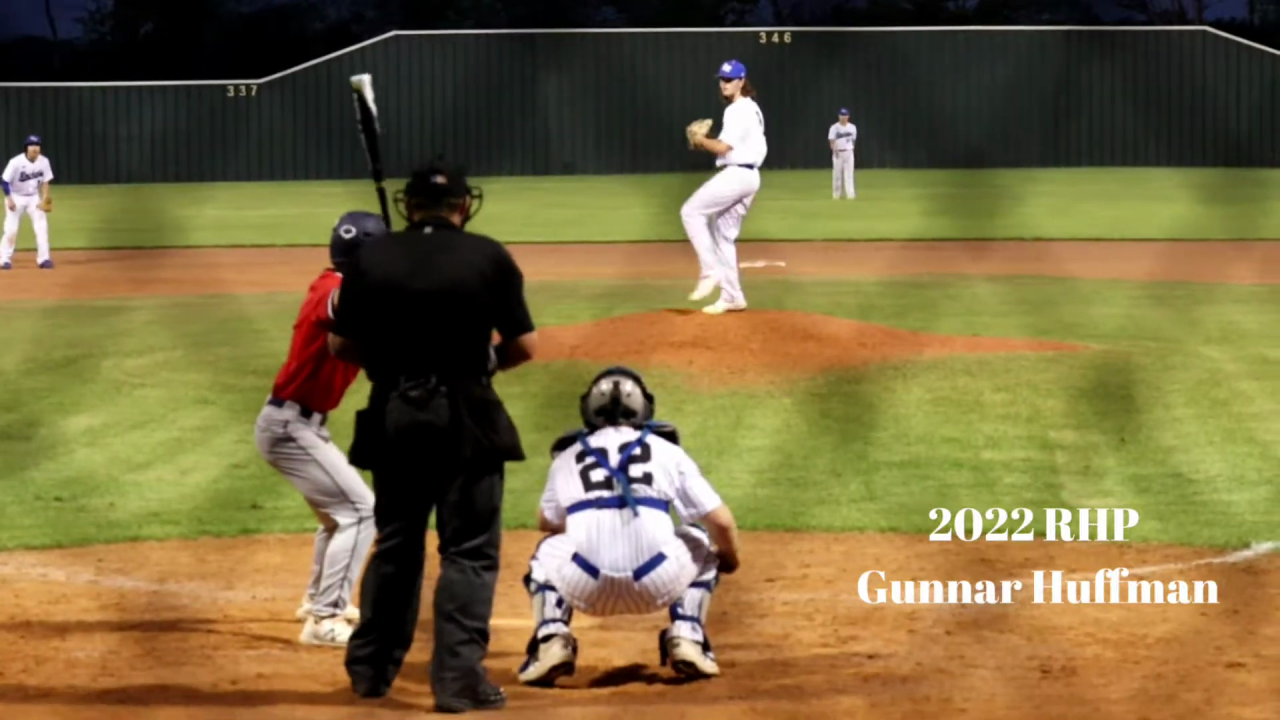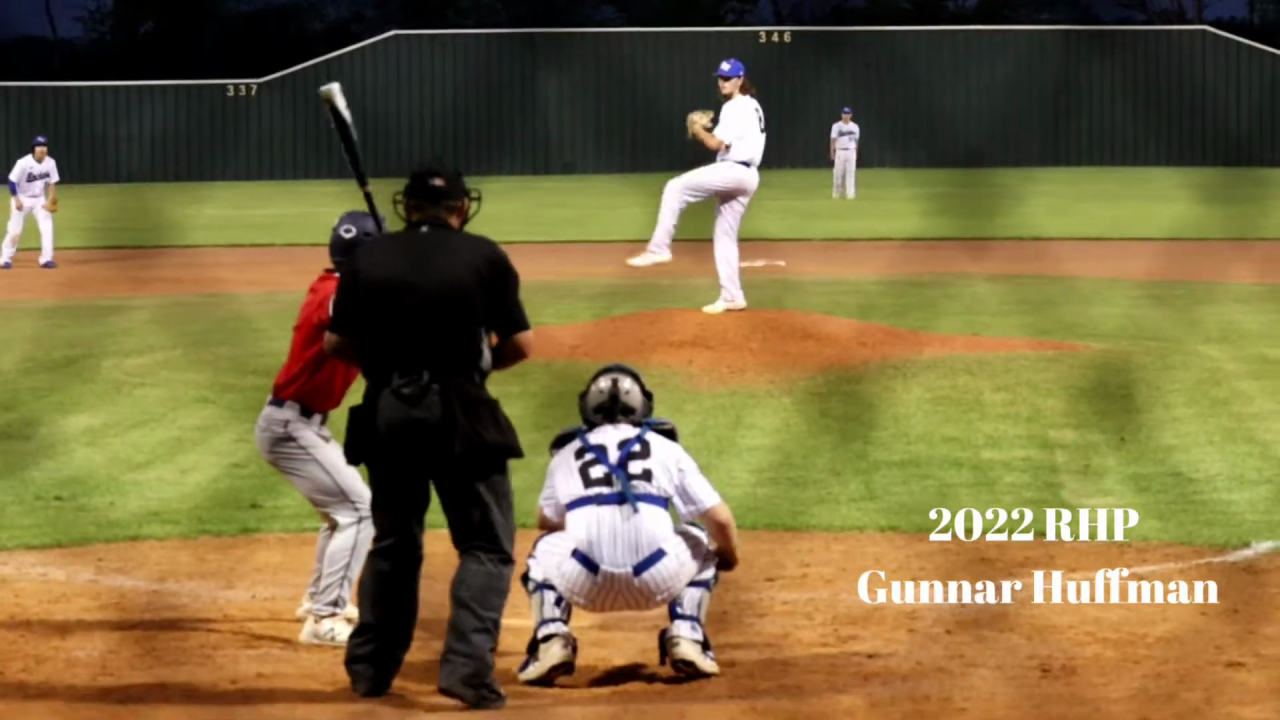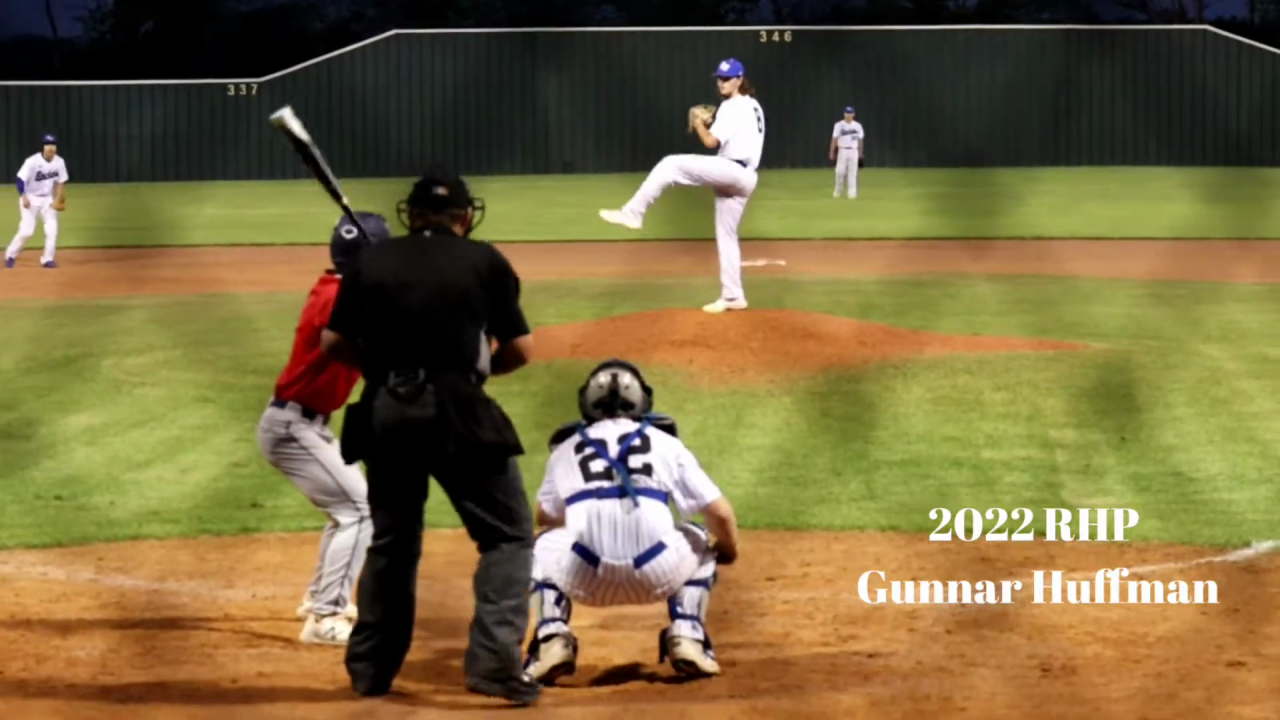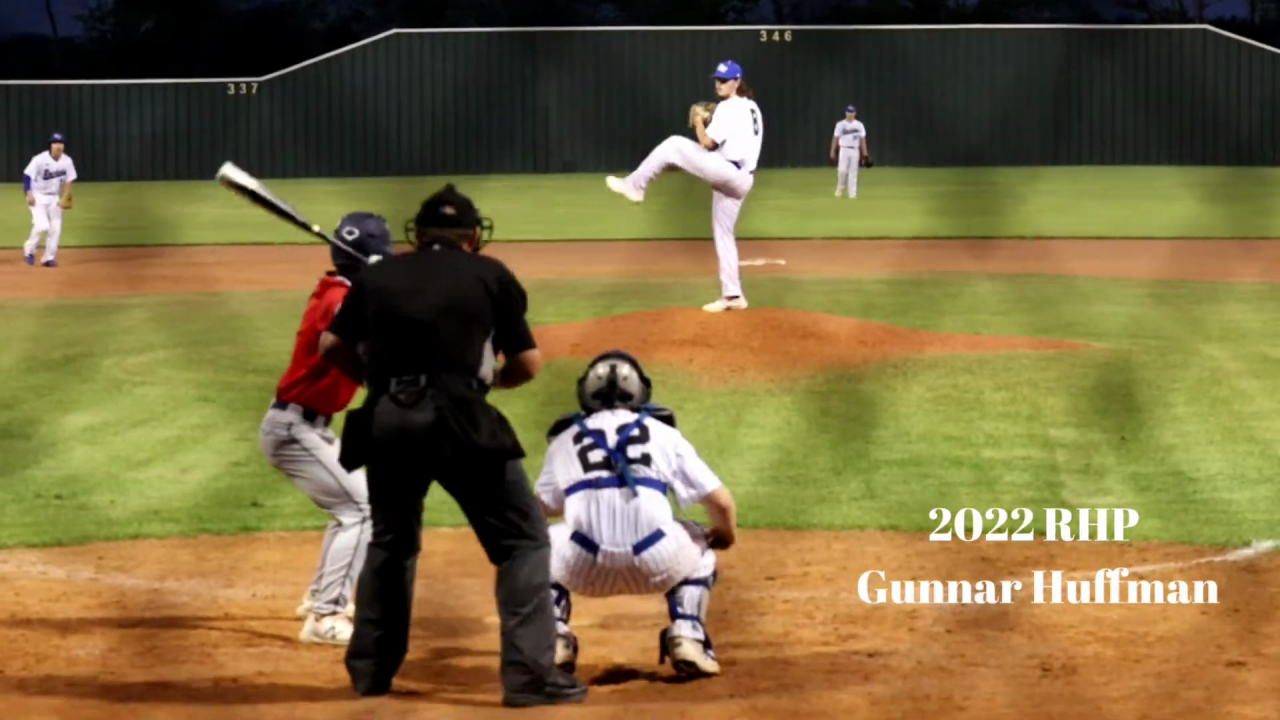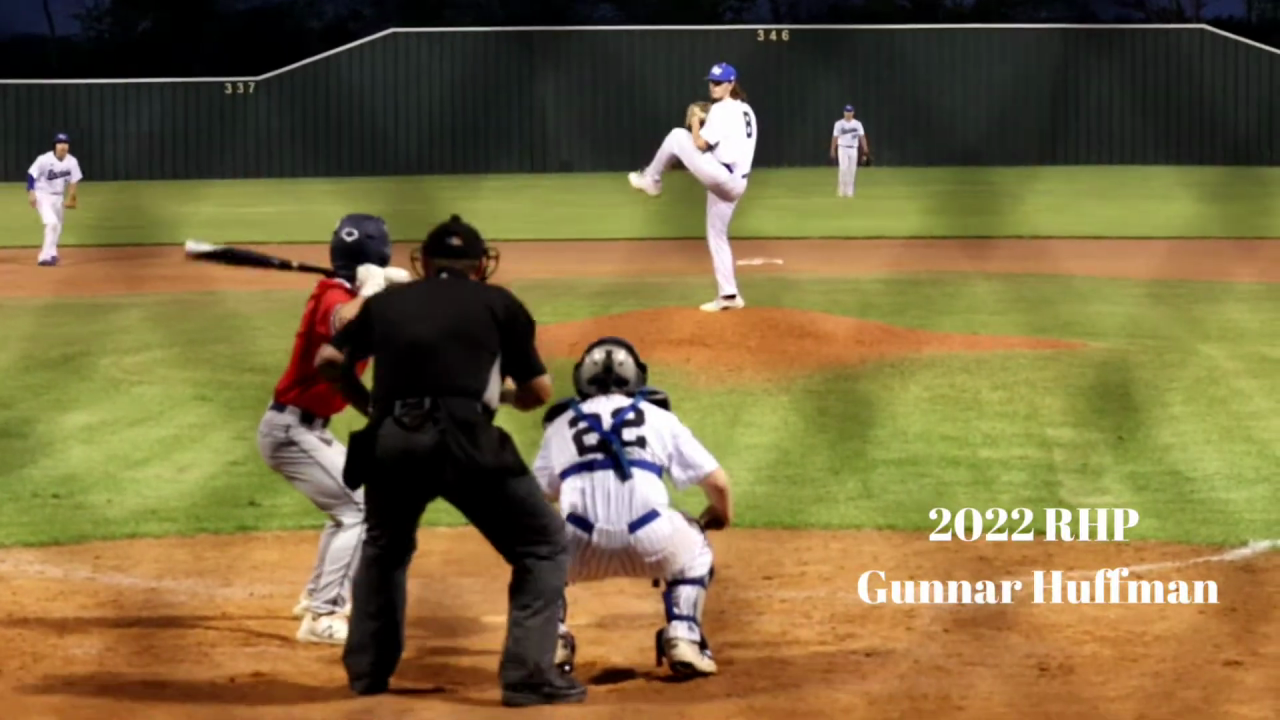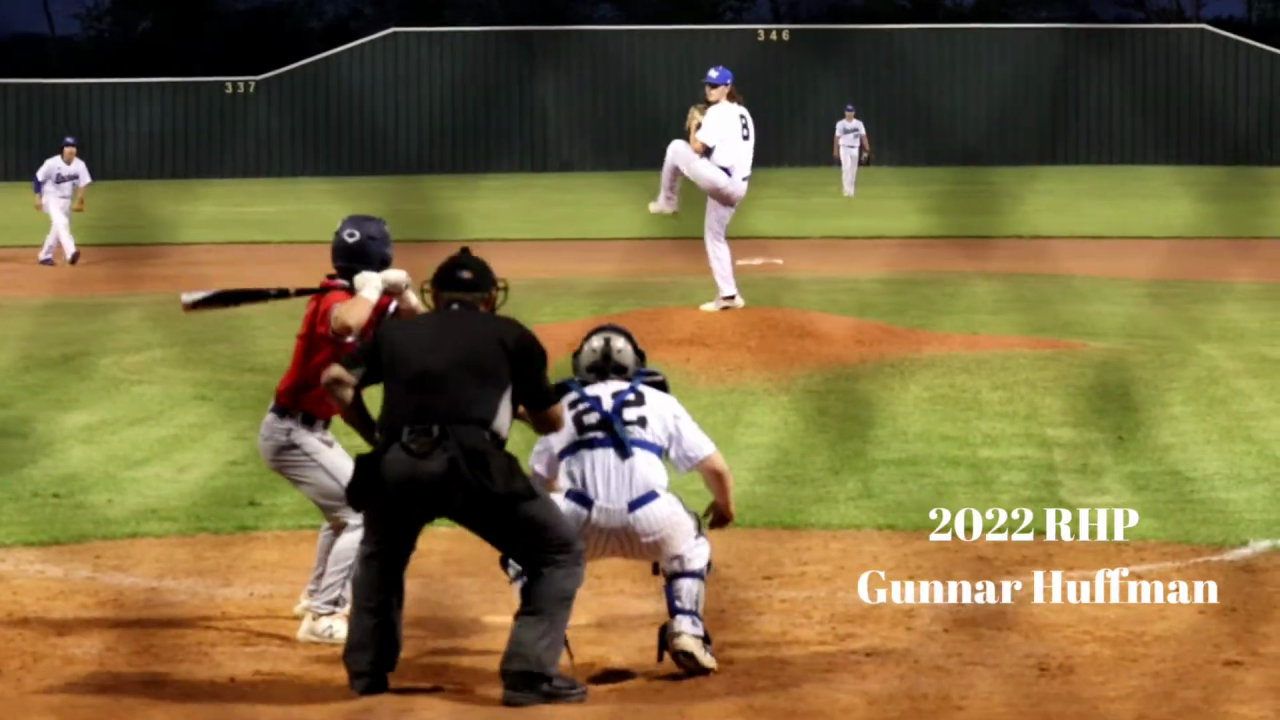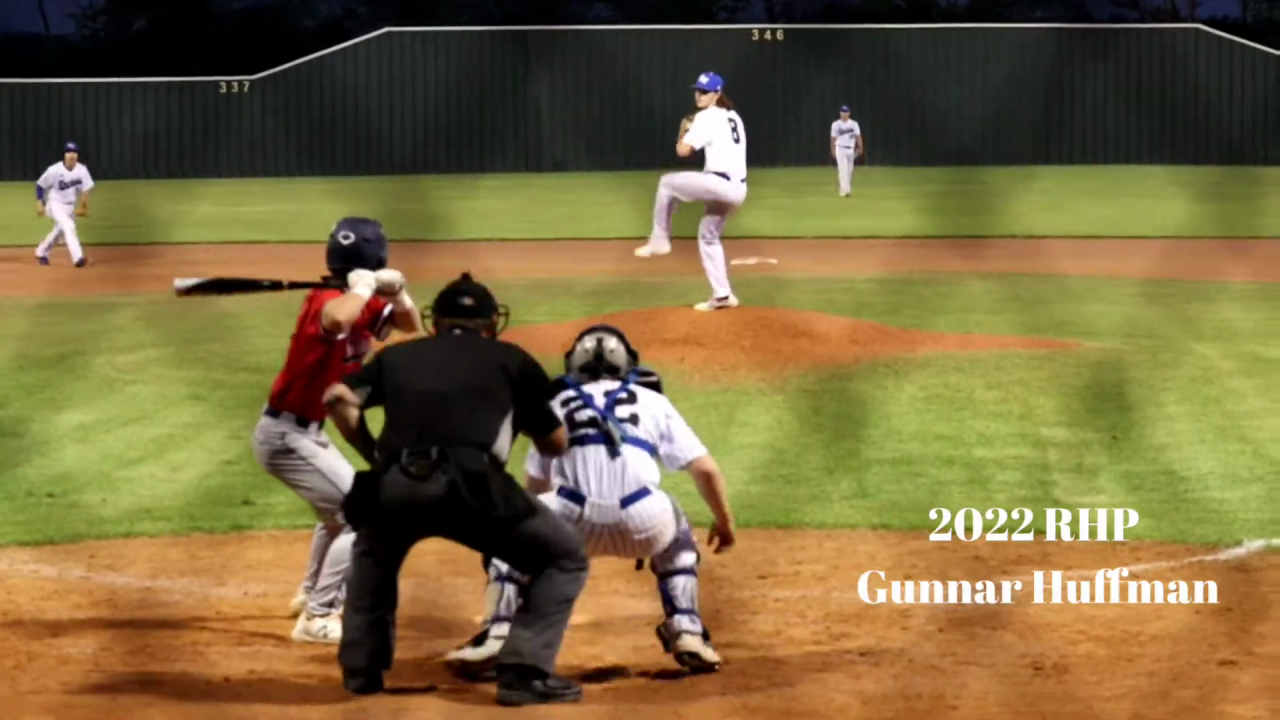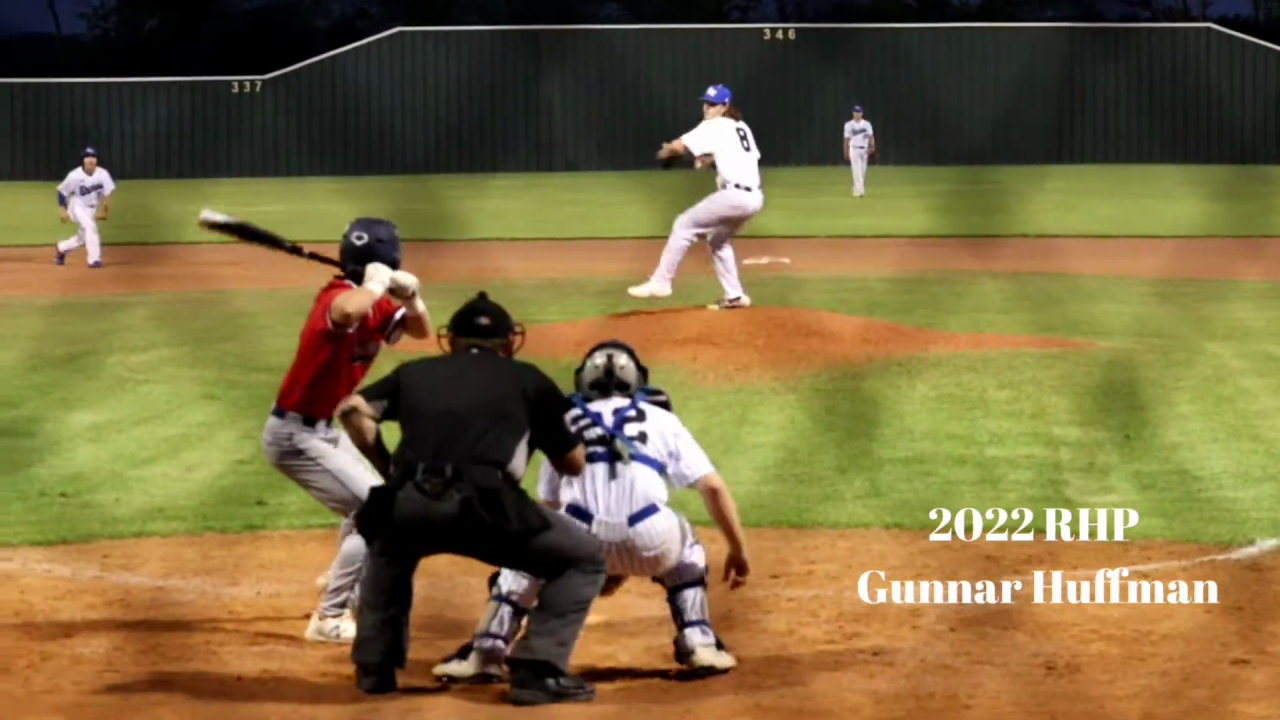
dt=0.1s
person 1, frame 1
left shoulder: (371, 257)
right shoulder: (488, 256)
left elbow: (340, 345)
right elbow: (524, 346)
left hip: (392, 417)
right hip: (464, 417)
left knee: (395, 545)
right knee: (469, 552)
left ankle: (370, 667)
right ankle: (457, 678)
person 1, frame 2
left shoulder: (368, 257)
right shoulder: (484, 255)
left elbow: (335, 342)
right elbow: (520, 345)
left hip: (387, 414)
right hip: (460, 415)
left knee: (392, 544)
right knee: (487, 546)
left ankle: (370, 669)
right ankle: (465, 667)
person 1, frame 3
left shoulder: (370, 260)
right shoulder: (484, 260)
left elbow: (334, 342)
right elbow: (520, 349)
left hip: (384, 414)
right hip: (456, 413)
left knee: (391, 541)
right knee: (507, 535)
left ankle: (370, 667)
right ankle: (495, 662)
person 1, frame 4
left shoulder: (379, 273)
right shoulder: (491, 275)
left elbow: (331, 346)
right elbow: (527, 364)
right wrist: (497, 373)
left hip: (386, 422)
right hip: (458, 421)
left knee: (390, 546)
right knee: (523, 542)
left ankle: (369, 669)
right ankle: (530, 674)
person 1, frame 5
left shoulder: (386, 300)
right shoulder: (498, 302)
left elbow: (329, 360)
right elbow: (539, 391)
left wrist: (371, 405)
right wrist: (506, 395)
left hip: (391, 442)
right hip: (462, 441)
left knee: (385, 549)
right knee: (542, 545)
left ankle: (367, 669)
right ankle: (529, 675)
person 1, frame 6
left shoulder: (396, 330)
right shoulder: (510, 333)
left elbow: (335, 380)
right elbow: (551, 421)
left wrist: (372, 433)
right wrist: (520, 404)
left hip: (396, 468)
right hip: (469, 466)
left knee: (381, 556)
right knee: (560, 553)
left ankle: (366, 669)
right ankle: (531, 675)
person 1, frame 7
left shoulder: (398, 354)
right shoulder: (511, 358)
left elbow: (337, 398)
right elbow: (555, 445)
left wrist: (373, 453)
right wrist: (519, 418)
left hip: (395, 488)
right hip: (469, 487)
left knee: (373, 554)
right knee: (564, 559)
left ankle: (361, 669)
right ankle: (525, 673)
person 1, frame 8
left shoulder: (414, 372)
right shoulder: (529, 379)
left elbow: (352, 409)
right elbow: (573, 463)
left wrist: (387, 467)
right wrist: (569, 430)
left hip: (410, 509)
right hip: (482, 507)
left knee: (388, 551)
right knee: (584, 559)
left ankle: (374, 666)
right ankle: (538, 673)
person 2, frame 1
left shoulder: (348, 293)
right shoulder: (331, 290)
left hip: (299, 421)
right hip: (289, 425)
left knee: (339, 510)
right knee: (360, 511)
left ankle: (320, 599)
right ankle: (324, 620)
person 2, frame 2
right shoulder: (333, 291)
left hip: (302, 423)
right hip: (289, 426)
left knee: (343, 507)
right knee: (360, 510)
left ankle: (322, 599)
right ankle: (323, 619)
person 2, frame 3
right shoulder: (335, 294)
left hip: (303, 423)
right hip: (292, 426)
left knee: (347, 507)
right knee: (361, 510)
left ankle: (321, 598)
right ankle: (324, 619)
person 2, frame 4
left shoulder: (351, 292)
right shoulder: (335, 297)
left hip: (308, 425)
right hip: (294, 428)
left knee: (348, 505)
right knee: (364, 510)
left ankle: (323, 597)
right ankle: (324, 618)
person 2, frame 5
left shoulder: (352, 293)
right shoulder: (335, 299)
right elbow: (353, 325)
left wrist: (398, 284)
right wrist: (373, 285)
left hip: (305, 426)
right hip: (291, 429)
left knee: (348, 506)
right knee: (363, 511)
left ankle: (318, 597)
right ankle: (322, 618)
person 2, frame 6
left shoulder: (360, 297)
right shoulder: (334, 300)
left elbow: (415, 318)
right elbow: (348, 325)
left wrist: (401, 289)
right wrist: (370, 291)
left hip: (309, 428)
right hip: (291, 433)
left knee: (346, 506)
left ankle: (316, 597)
right ankle: (321, 618)
person 2, frame 7
left shoulder: (357, 299)
right shoulder: (327, 300)
left elbow: (410, 325)
right elbow: (339, 321)
left wrist: (396, 291)
right wrist: (362, 288)
left hip: (303, 430)
right hip: (287, 436)
left knee: (342, 507)
left ankle: (312, 593)
right ankle: (317, 618)
person 2, frame 8
left shoulder: (375, 303)
right shoulder: (338, 297)
left elbow: (421, 331)
right elbow: (350, 312)
left wrist: (411, 296)
right wrist: (378, 285)
left hip: (318, 426)
right hip: (295, 435)
left knee: (366, 501)
left ankle: (340, 578)
right ankle: (330, 619)
person 3, frame 1
left shoulder: (568, 457)
right shoulder: (666, 451)
left elbow: (547, 523)
right elbow: (721, 522)
right wrist: (729, 558)
left hip: (586, 587)
right hip: (657, 583)
left knee: (547, 553)
right knee: (699, 547)
left ankle: (551, 643)
right ankle: (686, 639)
person 3, frame 2
left shoulder: (567, 454)
right shoulder: (665, 447)
left elbow: (545, 521)
right elbow: (720, 519)
right wrist: (728, 555)
left hip: (586, 582)
right hip: (656, 579)
left knee: (546, 552)
right knee: (699, 548)
left ankle: (552, 642)
right ankle: (686, 639)
person 3, frame 3
left shoulder: (566, 448)
right shoulder: (665, 443)
left elbow: (544, 515)
right elbow: (720, 513)
right wrist: (727, 548)
left hip: (586, 577)
right hip: (657, 573)
left knee: (544, 550)
right knee: (699, 547)
left ankle: (552, 642)
right ankle: (687, 639)
person 3, frame 4
left shoulder: (565, 438)
right shoulder: (661, 432)
left elbow: (542, 508)
right elbow: (720, 503)
right wrist: (725, 534)
left hip: (586, 564)
right hip: (657, 560)
right knee: (697, 550)
left ankle: (554, 643)
right ankle: (686, 638)
person 3, frame 5
left shoulder: (561, 424)
right shoulder: (658, 417)
left elbow: (540, 492)
right elbow: (718, 483)
right wrist: (720, 514)
left hip: (581, 547)
right hip: (650, 541)
right knee: (693, 545)
right ankle: (683, 639)
person 3, frame 6
left shoulder: (563, 407)
right shoulder: (660, 402)
left elbow: (537, 484)
right elbow: (716, 467)
right wrist: (723, 506)
left hip: (581, 520)
right hip: (653, 519)
right knee: (689, 544)
right ankle: (687, 632)
person 3, frame 7
left shoulder: (556, 404)
right shoulder: (650, 400)
left elbow: (536, 487)
right elbow: (705, 469)
right wrist: (724, 521)
left hip: (573, 516)
right hip: (641, 516)
right knee: (677, 536)
left ankle: (498, 637)
right ankle: (686, 634)
person 3, frame 8
left shoulder: (565, 423)
right shoulder: (660, 417)
left elbow: (548, 506)
right elbow: (713, 487)
right wrist: (738, 548)
right hip: (648, 534)
right knee: (685, 548)
left ankle: (486, 651)
right ankle: (700, 644)
person 4, frame 1
left shoulder: (737, 110)
right shoulder: (750, 108)
left elbow: (722, 147)
left wrist: (699, 140)
right wrist: (706, 142)
left hip: (736, 175)
right hip: (745, 176)
left knee: (691, 212)
right knee: (724, 234)
left ankle: (710, 272)
right ankle: (731, 296)
person 4, frame 2
left shoulder: (736, 107)
right shoulder: (753, 106)
left elbow: (715, 144)
left wrist: (697, 130)
right wrist: (709, 131)
left hip: (734, 171)
right hip: (747, 176)
left knee: (675, 189)
right knee: (725, 235)
left ankle: (658, 249)
right ankle: (731, 297)
person 4, frame 3
left shoulder: (732, 106)
right shoulder: (753, 106)
left elbow: (711, 142)
left wrist: (697, 125)
right wrist: (705, 126)
left hip: (729, 170)
right hip: (746, 178)
left knee: (670, 164)
right knee: (726, 235)
left ankle: (632, 213)
right ankle: (733, 296)
person 4, frame 4
left shoulder: (728, 108)
right shoulder: (752, 107)
left elbow: (707, 143)
left wrist: (698, 123)
right wrist: (707, 126)
left hip: (724, 171)
right hip: (743, 180)
left knee: (673, 145)
right knee: (723, 235)
left ankle: (634, 185)
right ankle: (732, 296)
person 4, frame 5
left shoulder: (722, 109)
right shoulder: (746, 110)
left elbow: (700, 144)
left wrist: (695, 124)
right wrist: (706, 125)
left hip: (719, 174)
right hip: (736, 182)
left knee: (677, 137)
right knee: (717, 236)
left ankle: (651, 181)
right ankle: (729, 295)
person 4, frame 6
left shoulder: (718, 112)
right shoulder: (743, 113)
left elbow: (696, 148)
left wrist: (694, 126)
right wrist: (702, 128)
left hip: (720, 178)
right hip: (737, 185)
left knee: (676, 148)
right knee: (715, 236)
left ankle: (667, 199)
right ankle: (729, 296)
person 4, frame 7
left shoulder: (706, 117)
right shoulder: (734, 117)
left elbow: (683, 150)
left wrist: (684, 134)
right wrist: (694, 137)
left hip: (717, 185)
right hip: (737, 190)
left knee: (668, 183)
right knee: (708, 238)
left ankle: (659, 240)
right ankle: (722, 296)
person 4, frame 8
left shoulder: (711, 128)
right shoulder: (741, 128)
left elbow: (676, 146)
left wrist: (664, 153)
left hip: (736, 196)
right hip: (752, 198)
left knee: (684, 225)
right knee: (718, 243)
left ankle: (660, 281)
right ankle: (734, 297)
